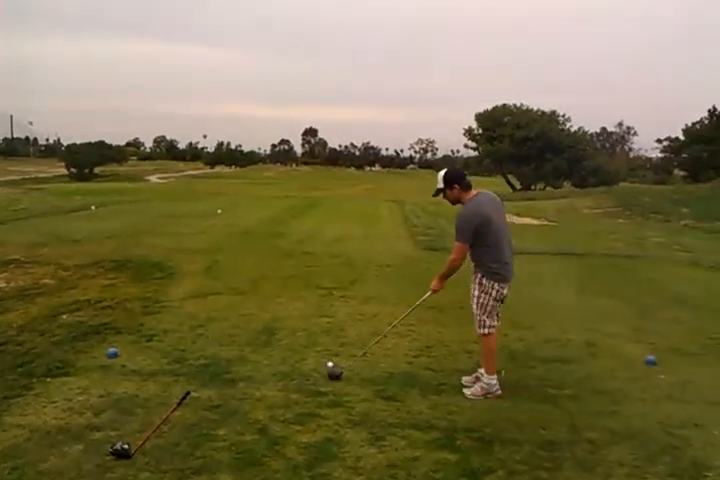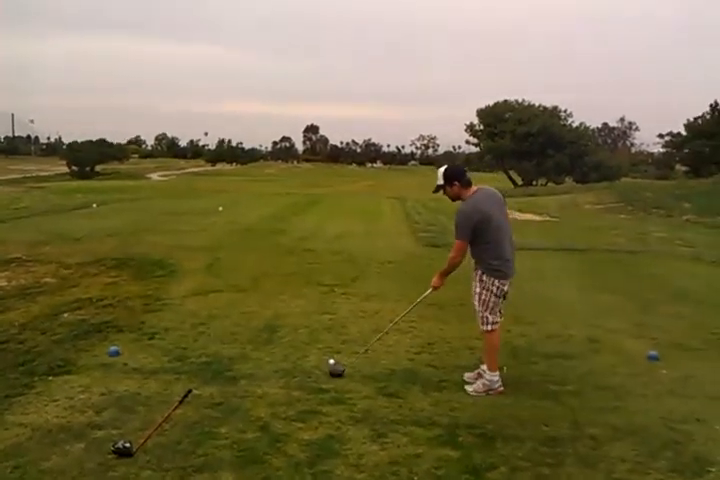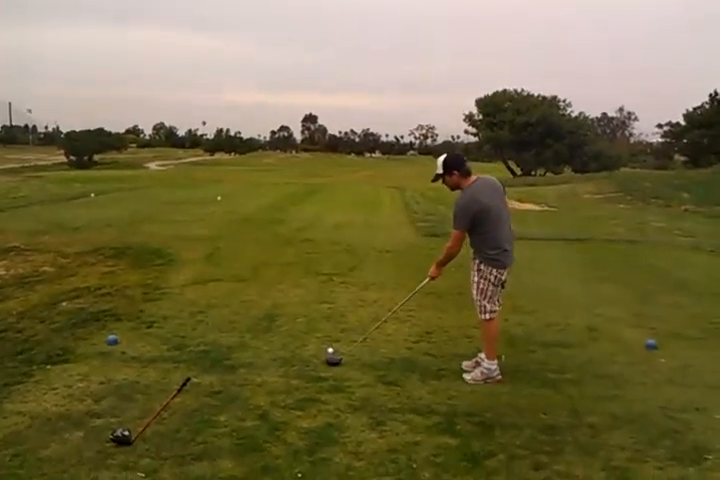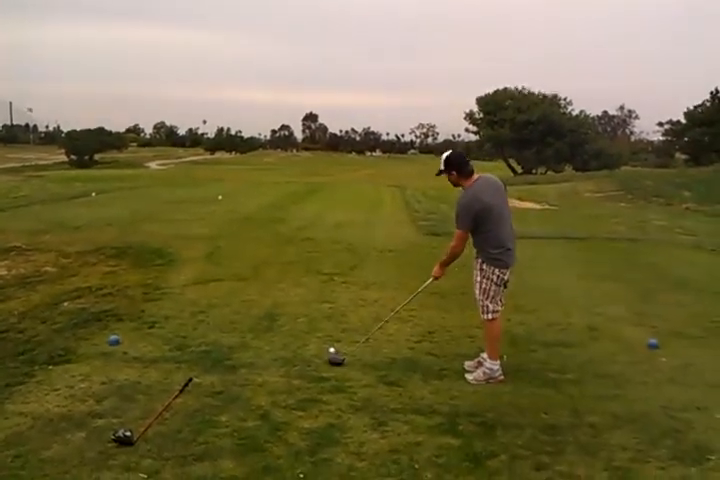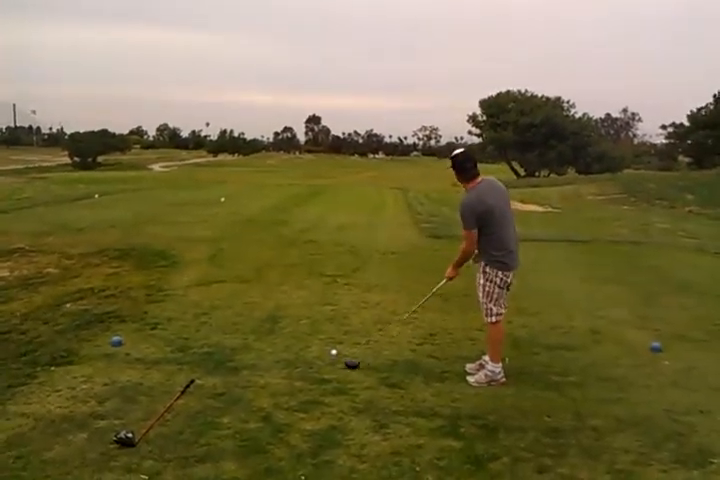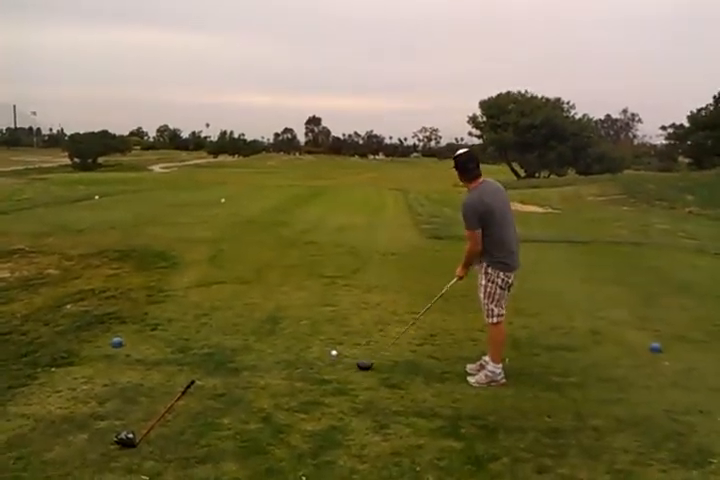
dt=0.2s
person 1, frame 1
left shoulder: (467, 214)
right shoulder: (490, 197)
left elbow: (457, 258)
left wrist: (440, 279)
left hip: (489, 275)
right hip: (500, 269)
left knee: (486, 328)
right knee: (487, 325)
left ankle: (490, 383)
right ankle: (485, 372)
person 1, frame 2
left shoulder: (466, 212)
right shoulder: (492, 192)
left elbow: (457, 255)
right elbow: (504, 224)
left wrist: (441, 276)
left hip: (490, 272)
right hip: (502, 265)
left knee: (489, 324)
right knee: (490, 322)
left ankle: (492, 379)
right ankle: (487, 368)
person 1, frame 3
left shoulder: (465, 202)
right shoulder: (492, 182)
left elbow: (454, 245)
right elbow: (503, 214)
left wrist: (438, 266)
left hip: (488, 261)
right hip: (501, 254)
left knee: (488, 313)
right knee: (488, 311)
left ankle: (490, 367)
right ankle: (486, 356)
person 1, frame 4
left shoulder: (467, 201)
right shoulder: (493, 180)
left elbow: (458, 245)
left wrist: (441, 266)
left hip: (491, 260)
right hip: (502, 253)
left knee: (490, 313)
right knee: (490, 311)
left ankle: (492, 367)
right ankle: (488, 356)
person 1, frame 5
left shoulder: (469, 202)
right shoulder: (495, 184)
left elbow: (470, 246)
left wrist: (455, 267)
left hip: (494, 263)
right hip: (504, 256)
left knee: (493, 315)
right knee: (492, 314)
left ankle: (495, 370)
right ankle: (490, 359)
person 1, frame 6
left shoulder: (471, 202)
right shoulder: (494, 186)
left elbow: (475, 245)
left wrist: (464, 266)
right wrist: (473, 262)
left hip: (495, 264)
right hip: (504, 257)
left knee: (494, 316)
right knee: (492, 314)
left ankle: (495, 370)
right ankle: (490, 360)
